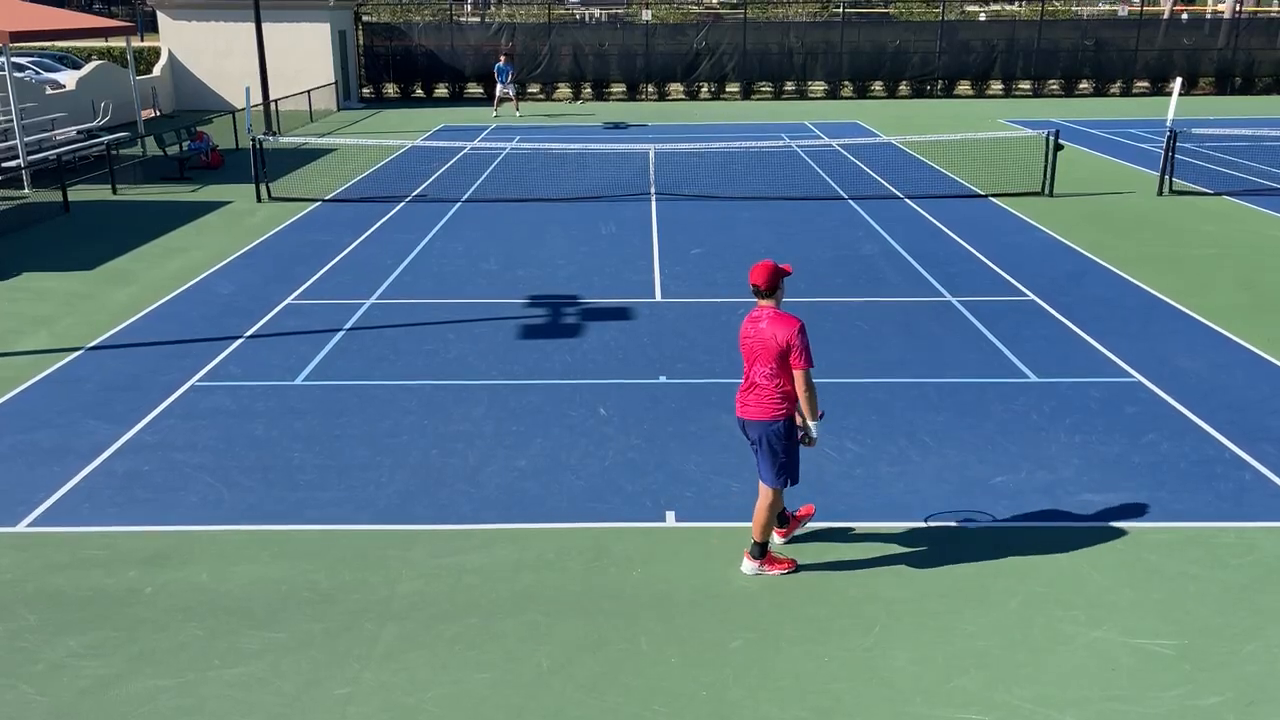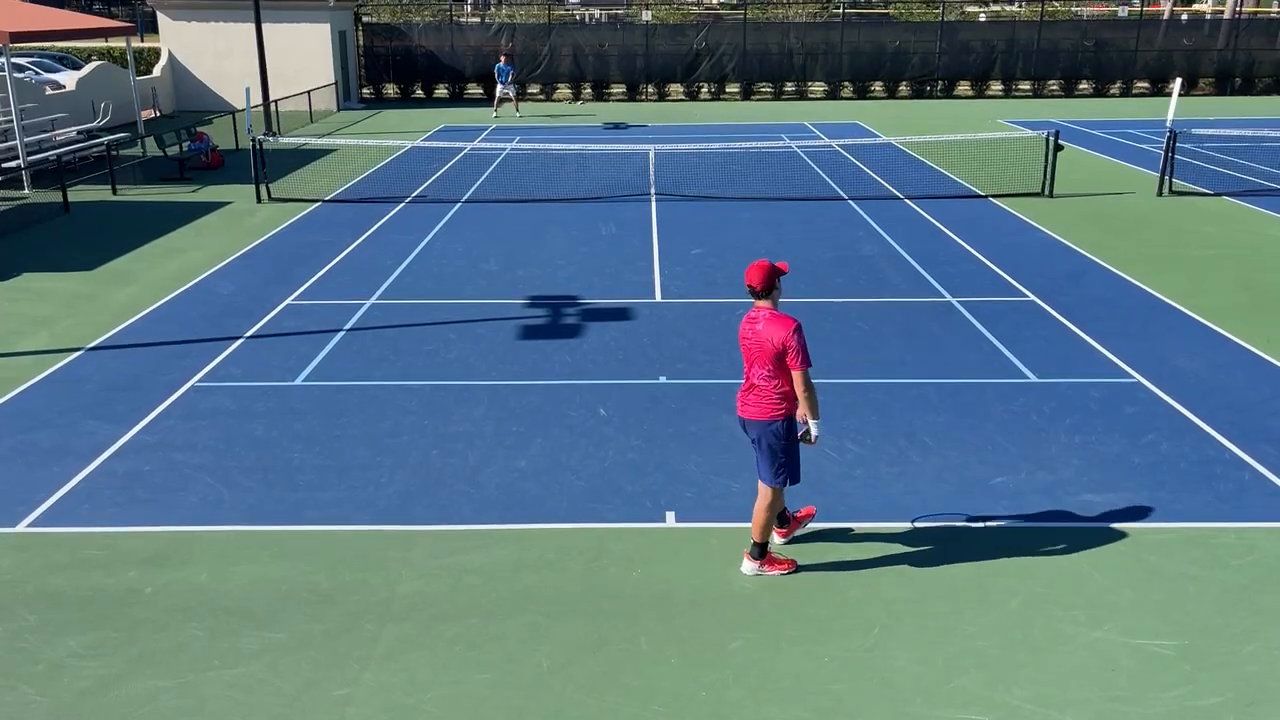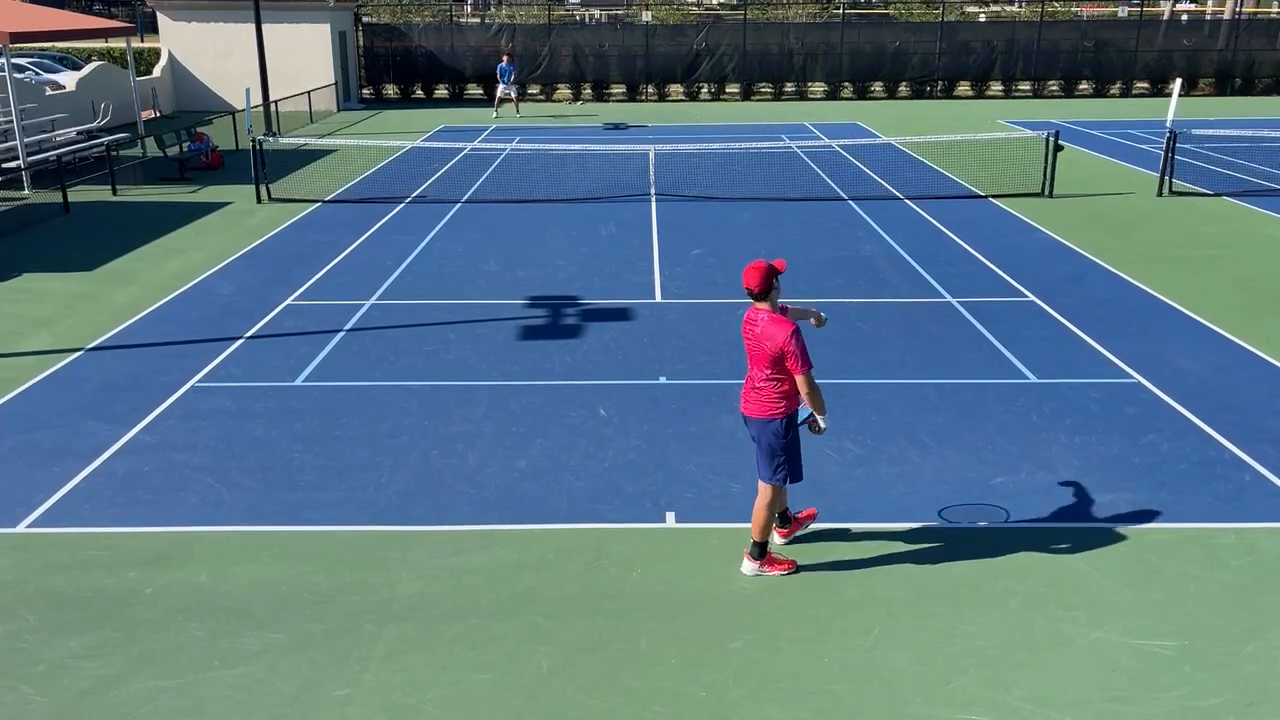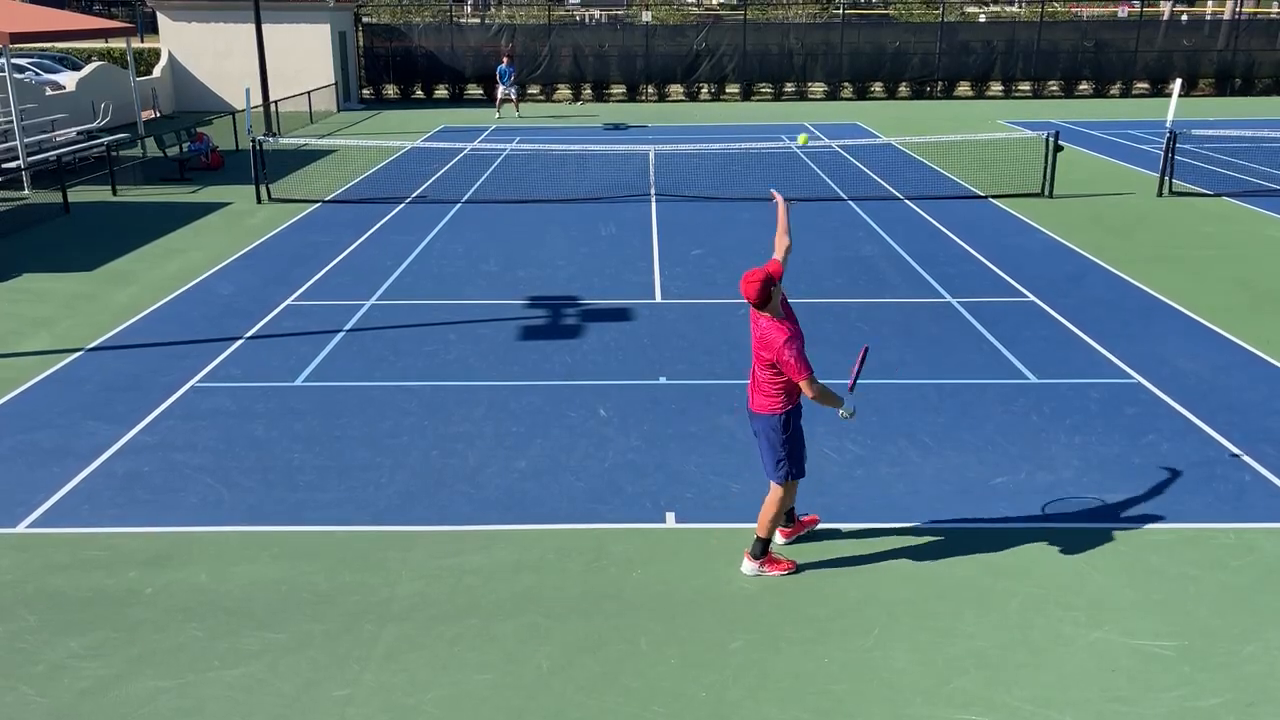
dt=0.2s
person 1, frame 1
left shoulder: (748, 323)
right shoulder: (792, 326)
right elbow: (803, 386)
left wrist: (796, 413)
right wrist: (813, 424)
left hip: (746, 411)
right hip: (772, 418)
left knee: (772, 476)
right knee: (771, 487)
left ankle: (783, 524)
right ankle: (756, 558)
person 1, frame 2
left shoulder: (748, 322)
right shoulder: (789, 327)
right elbow: (802, 386)
left wrist: (796, 408)
right wrist: (813, 422)
left hip: (748, 410)
right hip: (772, 417)
left knee: (772, 477)
right knee: (770, 487)
left ankle: (784, 523)
right ankle: (756, 557)
person 1, frame 3
left shoulder: (752, 315)
right shoulder: (788, 332)
left elbow: (783, 311)
right elbow: (806, 387)
left wrist: (810, 314)
right wrist: (821, 415)
left hip: (753, 407)
right hip: (774, 415)
left knee: (777, 475)
right knee: (770, 486)
left ankle: (784, 524)
right ankle: (756, 558)
person 1, frame 4
left shoulder: (760, 299)
right shoulder: (783, 341)
left elbow: (783, 246)
right elbow: (811, 390)
left wrist: (781, 206)
right wrist: (842, 405)
left hip: (763, 404)
right hip: (776, 413)
left knee: (790, 471)
right knee: (782, 485)
left ankle: (788, 524)
right ankle: (757, 557)
